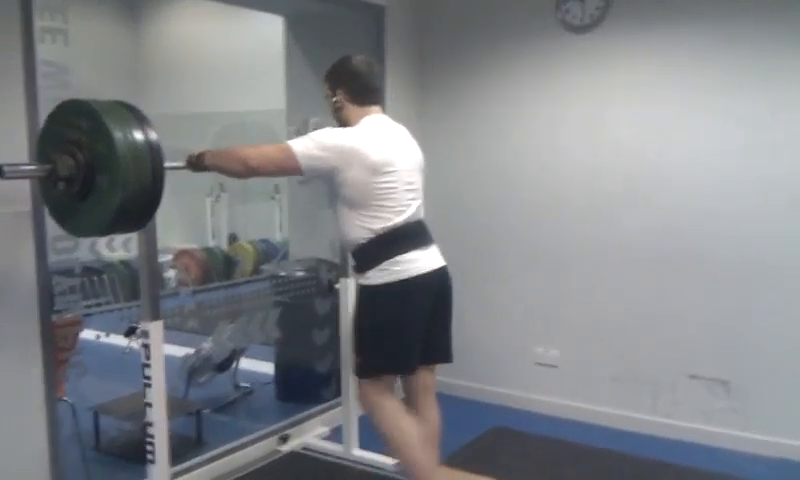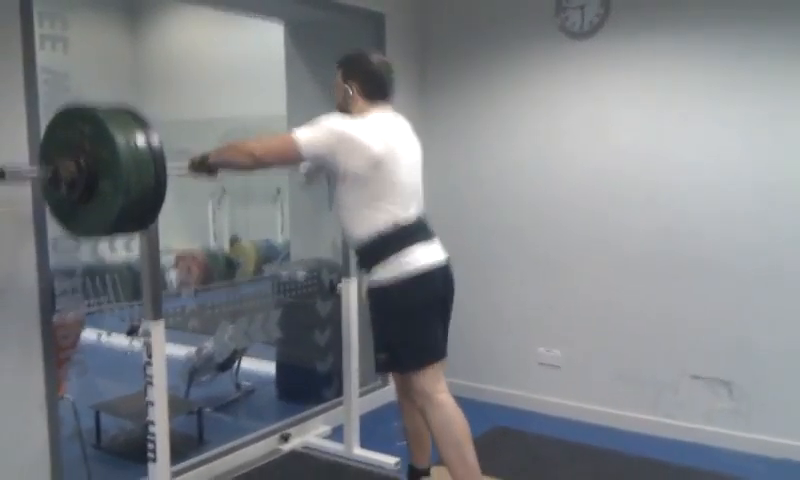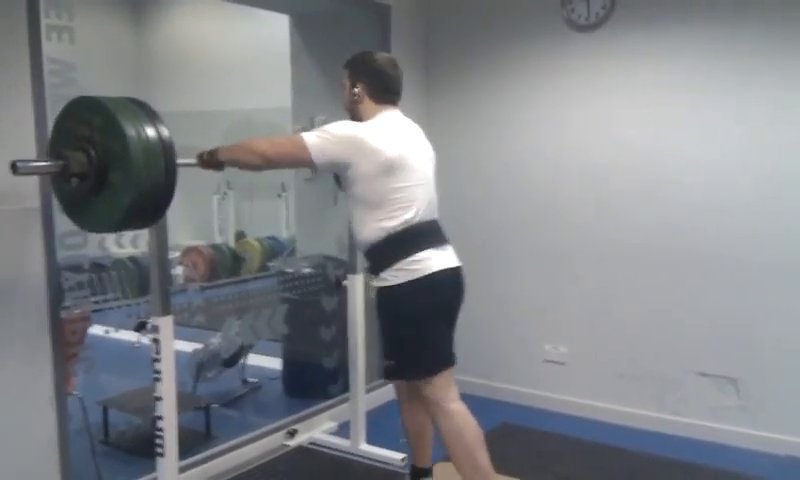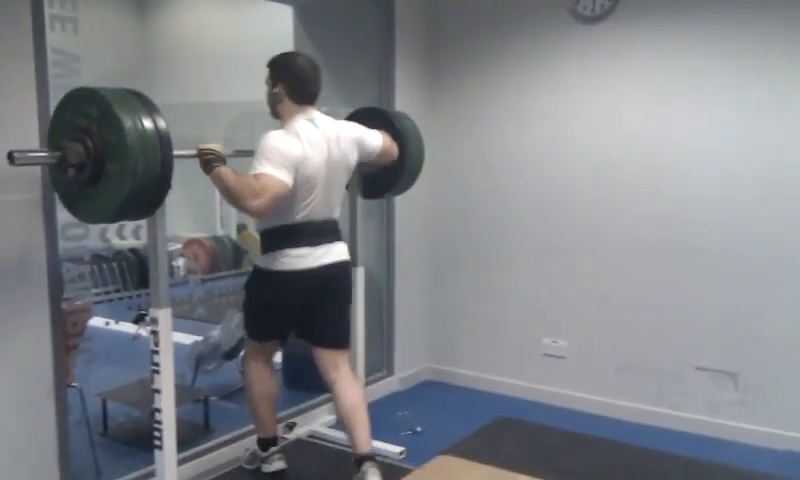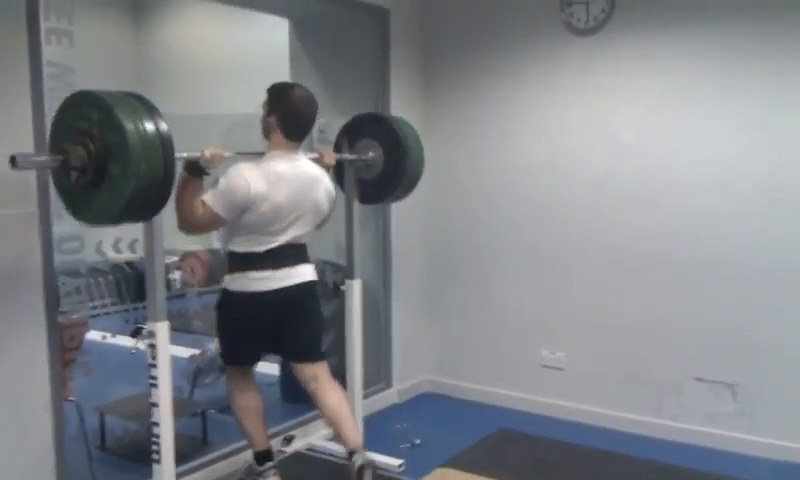
dt=1s
person 1, frame 1
left shoulder: (342, 143)
right shoulder: (402, 136)
left elbow: (254, 162)
left wrist: (204, 158)
left hip: (392, 283)
right hip: (431, 273)
left knee: (378, 394)
right knee: (421, 390)
person 1, frame 2
left shoulder: (343, 132)
right shoulder: (397, 129)
left elbow: (257, 153)
left wrist: (208, 160)
right wrist: (321, 162)
left hip: (401, 280)
right hip: (427, 269)
left knee: (429, 390)
right knee: (411, 383)
person 1, frame 3
left shoulder: (354, 137)
right shoulder: (408, 131)
left elbow: (268, 154)
left wrist: (216, 155)
left hip: (412, 281)
right hip: (437, 272)
left knee: (440, 397)
right knee: (409, 383)
person 1, frame 4
left shoulder: (280, 142)
right shoulder: (346, 133)
left elbow: (256, 200)
right elbow: (391, 150)
left wrist: (215, 165)
left hip: (285, 269)
right hip: (334, 264)
left knee: (257, 355)
right knee: (337, 367)
person 1, frame 5
left shoulder: (246, 178)
right shoulder: (321, 179)
left elbow: (191, 221)
left wrist: (195, 171)
left hip: (249, 293)
right hip: (300, 286)
left knee: (239, 376)
right knee: (318, 378)
